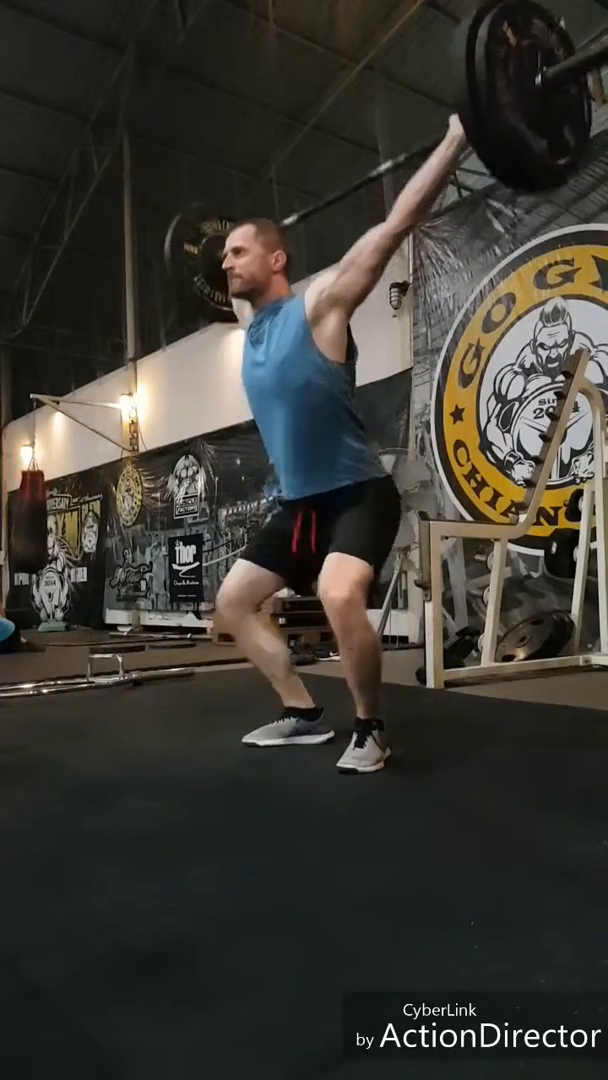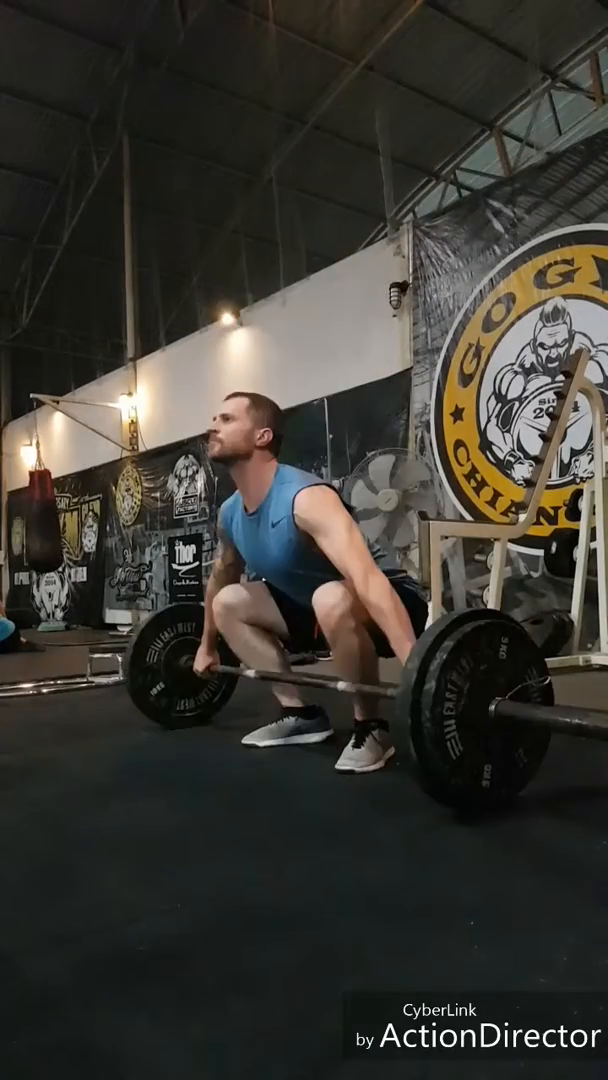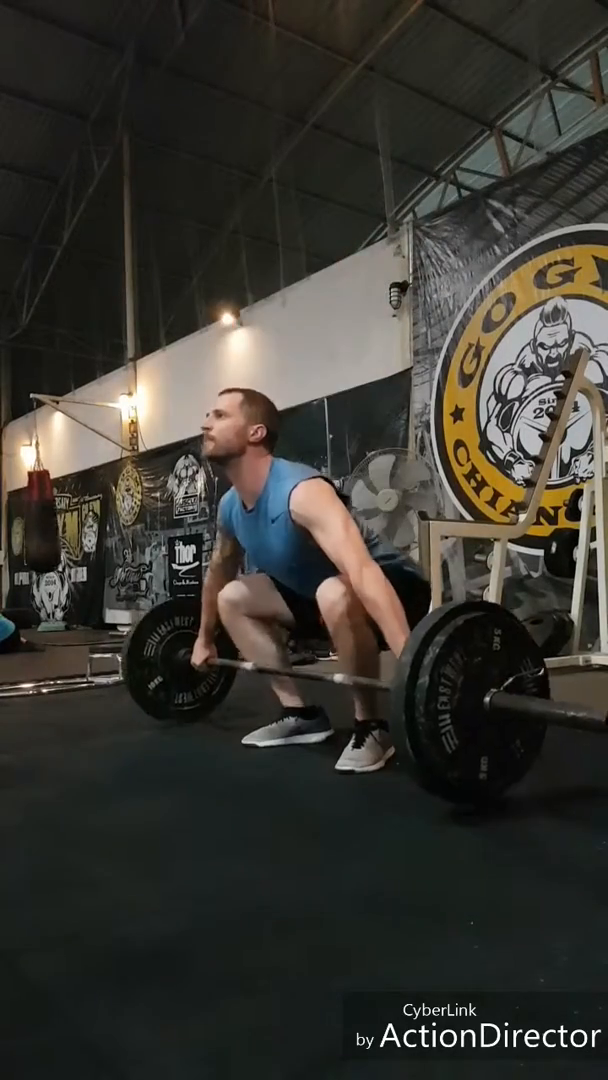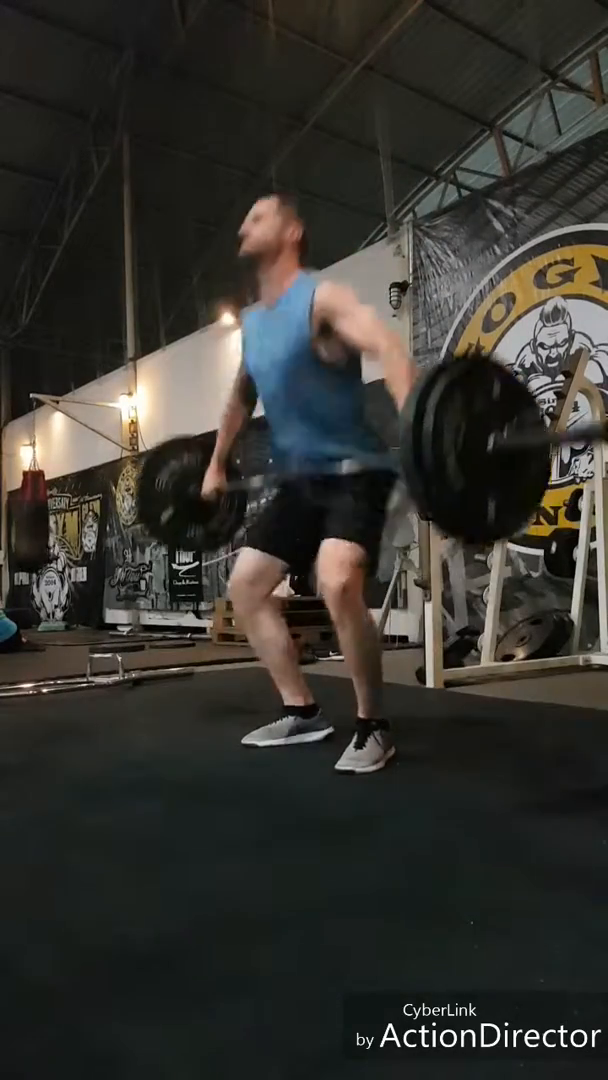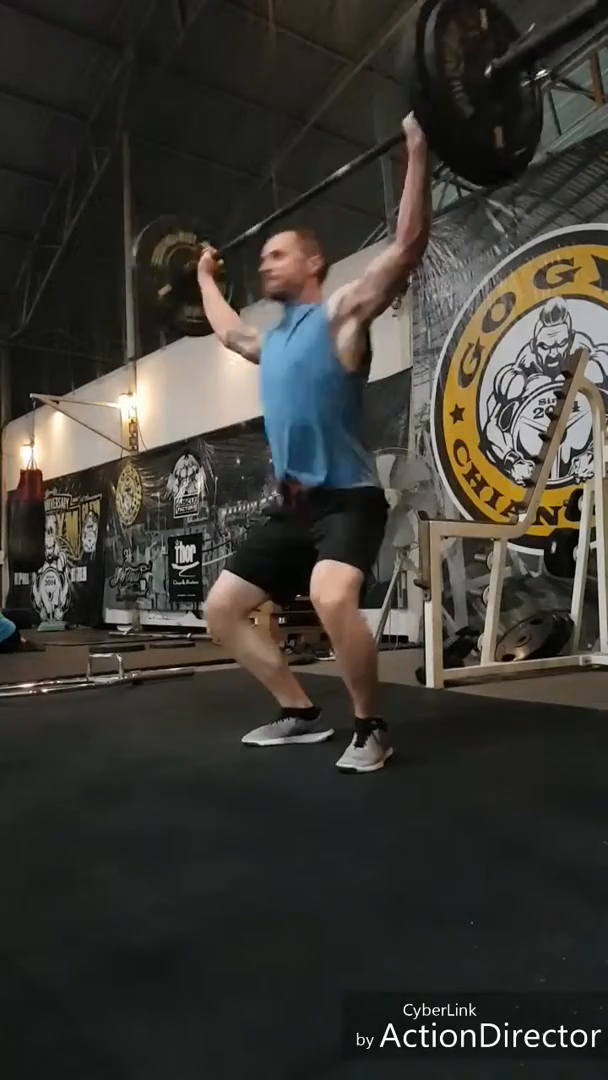
dt=0.5s
person 1, frame 1
left shoulder: (318, 306)
right shoulder: (255, 323)
left elbow: (392, 227)
right elbow: (241, 295)
left wrist: (454, 141)
left hip: (358, 493)
right hip: (298, 502)
left knee: (340, 596)
right knee: (231, 601)
left ankle: (369, 729)
right ankle: (303, 713)
person 1, frame 2
left shoulder: (305, 498)
right shoulder: (231, 512)
left elbow: (367, 579)
right elbow: (220, 579)
right wrist: (207, 646)
left hip: (386, 605)
left knee: (334, 601)
right knee: (227, 605)
left ankle: (371, 728)
right ankle: (300, 713)
person 1, frame 3
left shoulder: (302, 492)
right shoulder: (230, 507)
left elbow: (363, 573)
right elbow: (218, 572)
right wrist: (204, 639)
left hip: (392, 588)
left knee: (335, 597)
right knee: (232, 600)
left ankle: (372, 728)
right ankle: (300, 713)
person 1, frame 4
left shoulder: (322, 298)
right shoulder: (254, 322)
left elbow: (389, 349)
right elbow: (240, 398)
right wrist: (217, 466)
left hip: (353, 472)
right hip: (299, 479)
left knee: (337, 583)
right knee: (244, 586)
left ankle: (372, 727)
right ankle: (301, 714)
person 1, frame 5
left shoulder: (341, 313)
right shoulder: (278, 336)
left elbow: (405, 248)
right elbow: (232, 331)
left wrist: (418, 150)
right wrist: (207, 276)
left hip: (345, 494)
right hip: (291, 500)
left knee: (332, 598)
right knee: (221, 609)
left ankle: (371, 727)
right ankle: (301, 712)
